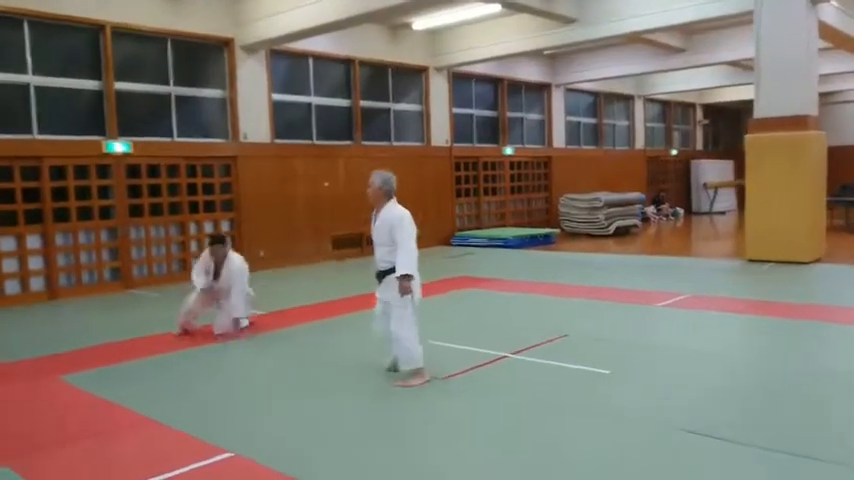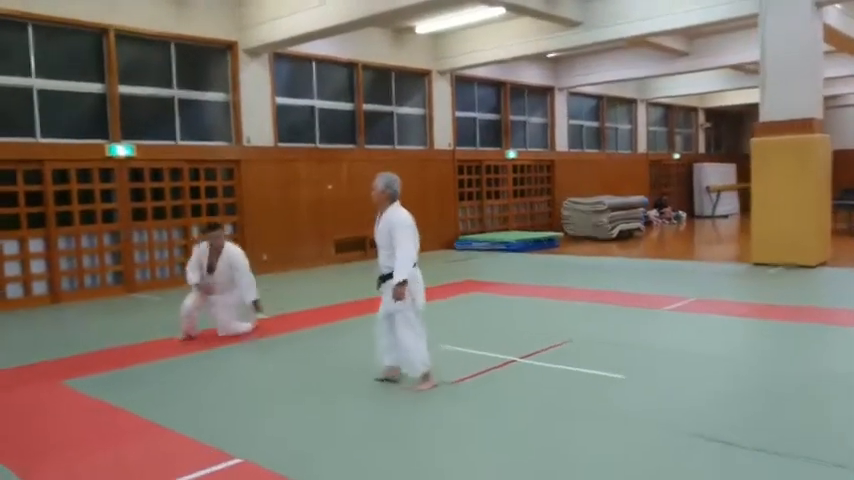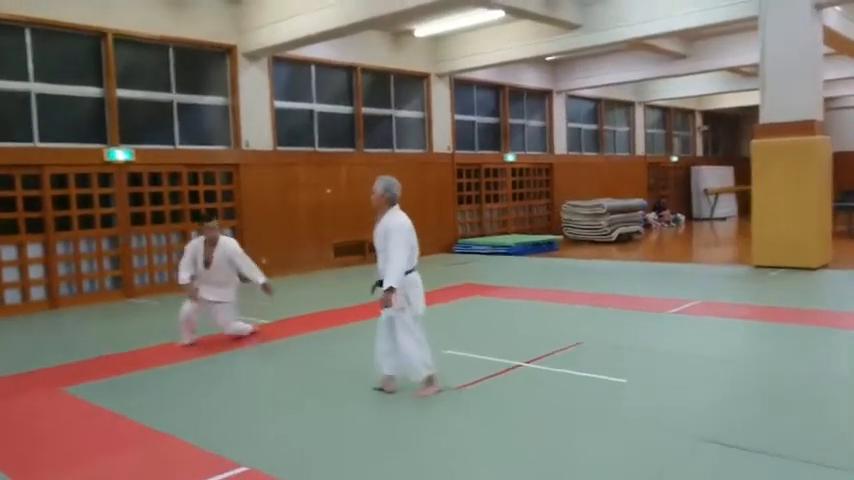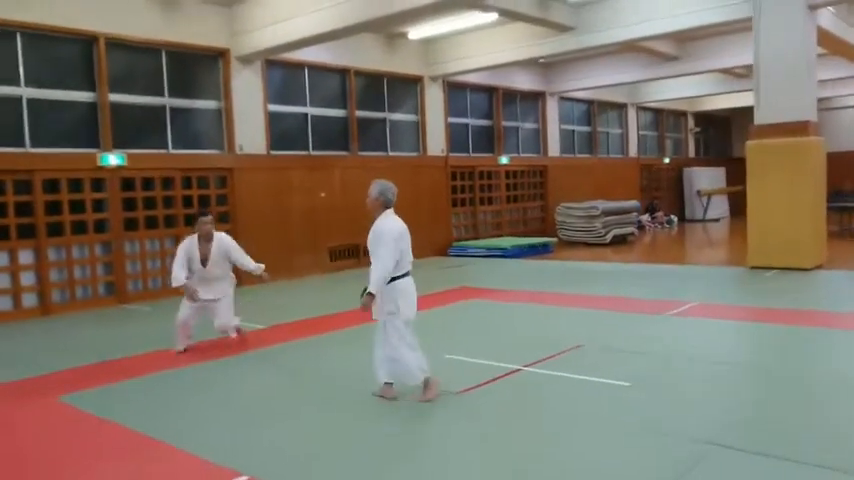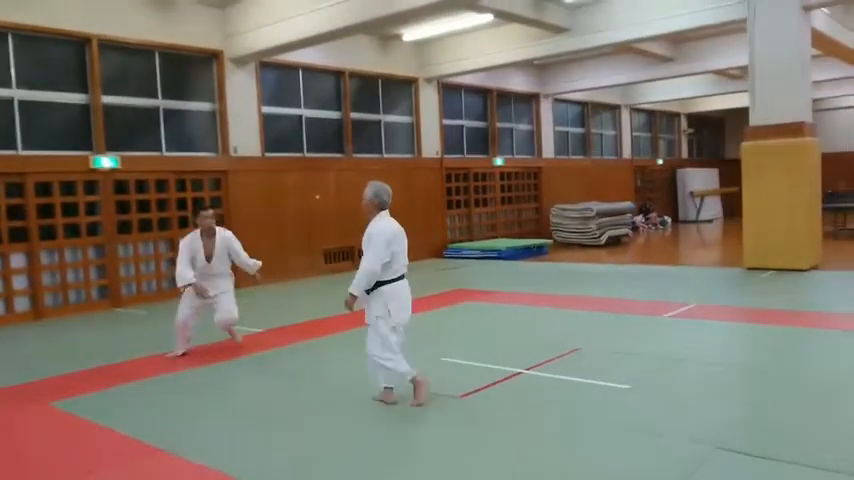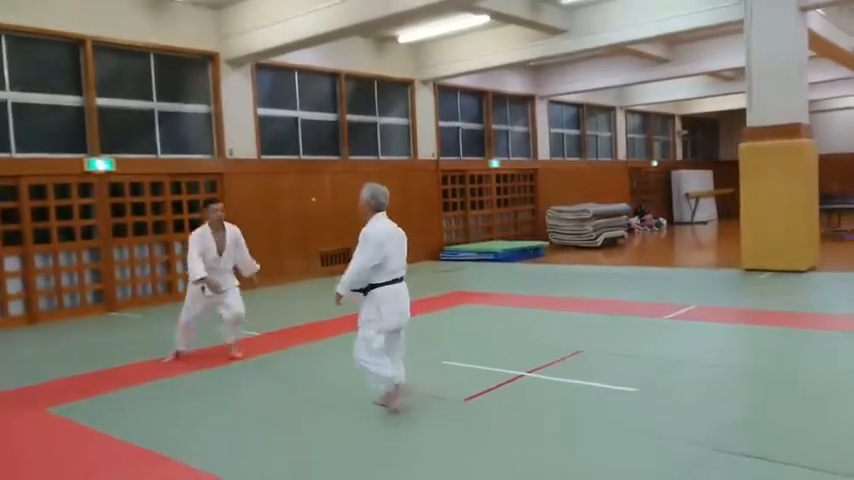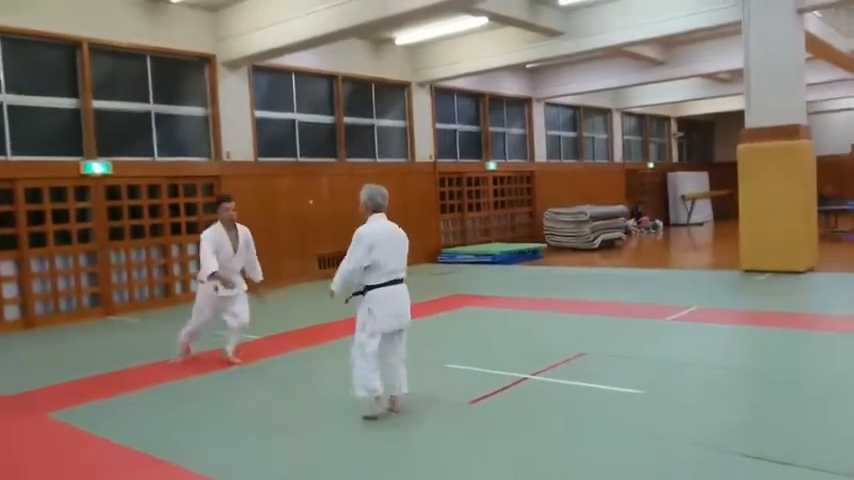
dt=0.1s
person 1, frame 1
left shoulder: (398, 215)
right shoulder: (378, 213)
left elbow: (407, 248)
left wrist: (405, 276)
left hip: (400, 278)
right hip: (389, 278)
left knee: (402, 325)
right knee: (385, 318)
left ankle: (418, 372)
right ankle: (401, 357)
person 1, frame 2
left shoulder: (400, 218)
right shoulder: (384, 215)
left elbow: (406, 252)
left wrist: (401, 282)
left hip: (402, 284)
right hip: (392, 281)
left knee: (408, 330)
right knee: (385, 325)
left ankle: (426, 376)
right ankle: (392, 368)
person 1, frame 3
left shoulder: (396, 223)
right shoulder: (387, 219)
left elbow: (398, 259)
left wrist: (389, 289)
left hip: (402, 288)
right hip: (396, 286)
left knee: (409, 336)
right knee: (387, 333)
left ankle: (430, 380)
right ankle: (389, 379)
person 1, frame 4
left shoulder: (387, 227)
right shoulder: (385, 223)
left elbow: (384, 264)
left wrist: (370, 293)
left hip: (394, 292)
right hip: (392, 290)
left knee: (401, 342)
right knee: (385, 340)
left ankle: (428, 382)
right ankle: (388, 386)
person 1, frame 5
left shoulder: (378, 229)
right shoulder: (391, 225)
left elbow: (370, 266)
left wrist: (354, 292)
left hip: (386, 295)
right hip: (396, 290)
left knee: (380, 348)
right knee: (387, 343)
left ankle: (416, 380)
right ankle: (389, 391)
person 1, frame 6
left shoulder: (373, 231)
right shoulder: (395, 229)
left elbow: (359, 267)
left wrist: (341, 290)
left hip: (381, 297)
right hip: (397, 292)
left knee: (366, 350)
right knee: (392, 348)
left ankle: (395, 387)
right ankle: (391, 393)
person 1, frame 7
left shoulder: (365, 232)
right shoulder: (397, 231)
left elbow: (351, 267)
left wrist: (336, 288)
left hip: (377, 299)
right hip: (399, 294)
left knee: (364, 351)
right knee: (394, 351)
left ankle: (378, 399)
right ankle: (396, 398)
person 2, frame 1
left shoulder: (237, 266)
right shoulder: (207, 256)
left elbow: (238, 294)
right elbow: (197, 273)
left wrist: (237, 319)
right wrist: (206, 290)
left hip: (232, 297)
left ankle: (244, 322)
person 2, frame 2
left shoulder: (235, 254)
right shoulder: (200, 249)
left elbow: (245, 280)
right elbow: (192, 269)
left wrist: (254, 300)
right wrist: (199, 285)
left hip: (229, 293)
right hip: (208, 289)
left knee: (226, 328)
left ankle: (249, 325)
right ankle: (189, 332)
person 2, frame 3
left shoulder: (230, 245)
right shoulder: (194, 245)
left elbow: (246, 265)
right elbow: (185, 267)
left wrist: (262, 282)
right wrist: (188, 286)
left hip: (225, 290)
right hip: (203, 287)
left knee: (229, 328)
right knee: (186, 313)
left ankle: (248, 329)
right ankle: (188, 339)
person 2, frame 4
left shoulder: (225, 240)
right shoulder: (187, 244)
left elbow: (242, 258)
right elbow: (179, 267)
left wrist: (258, 271)
right wrist: (184, 287)
left hip: (221, 287)
right hip: (198, 287)
left knee: (224, 324)
right knee: (183, 318)
left ankle: (234, 327)
right ankle: (182, 345)
person 2, frame 5
left shoulder: (226, 236)
right shoulder: (188, 241)
left elbow: (240, 256)
right elbow: (182, 266)
left wrist: (254, 270)
right wrist: (193, 285)
left hip: (222, 283)
right hip: (197, 284)
left knee: (228, 317)
right knee: (183, 319)
left ankle: (229, 329)
right ankle: (181, 348)
person 2, frame 6
left shoulder: (234, 231)
right shoulder: (198, 235)
left elbow: (242, 255)
right elbow: (194, 261)
left wrist: (250, 272)
right wrist: (207, 280)
left hip: (227, 281)
right hip: (202, 283)
left knee: (236, 313)
right knee: (188, 318)
left ankle: (232, 343)
right ankle: (179, 349)
person 2, frame 7
left shoulder: (244, 232)
right shoulder: (210, 234)
left elbow: (251, 258)
right elbow: (207, 258)
left wrist: (256, 280)
right wrist: (218, 276)
left hip: (235, 283)
right hip: (211, 284)
left knee: (241, 320)
right knee: (199, 320)
left ankle: (230, 352)
right ankle: (185, 345)
